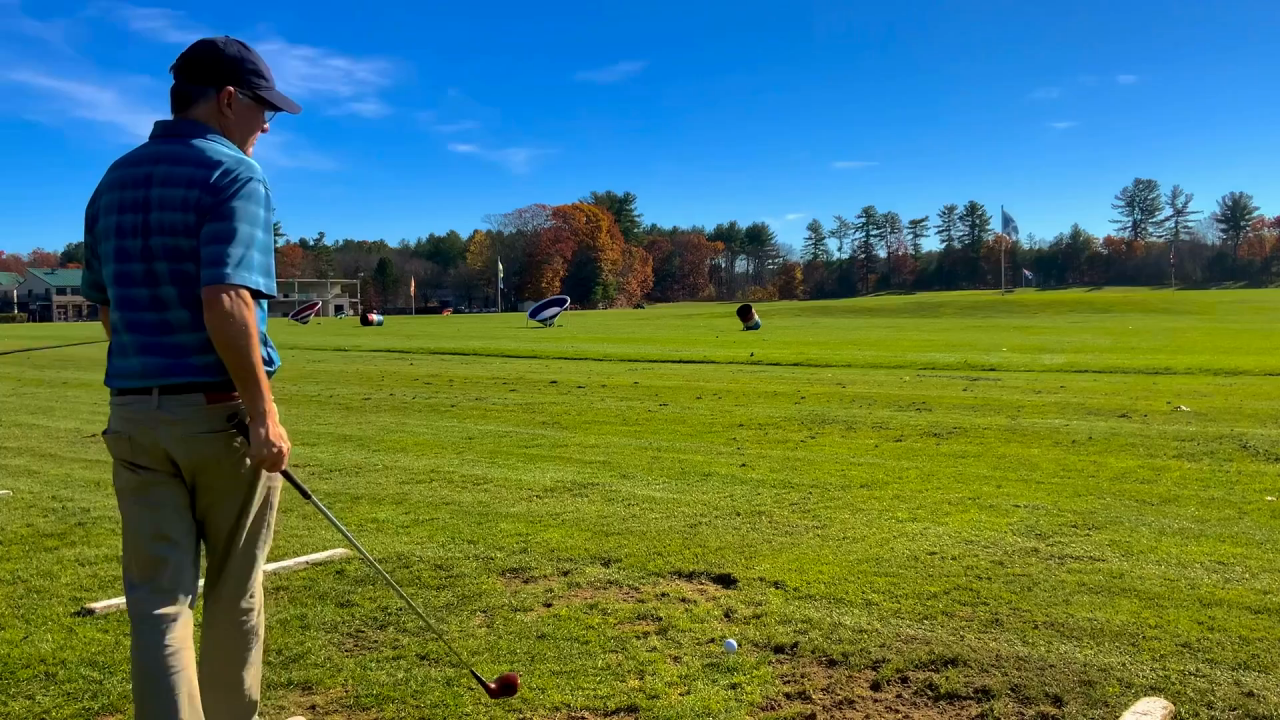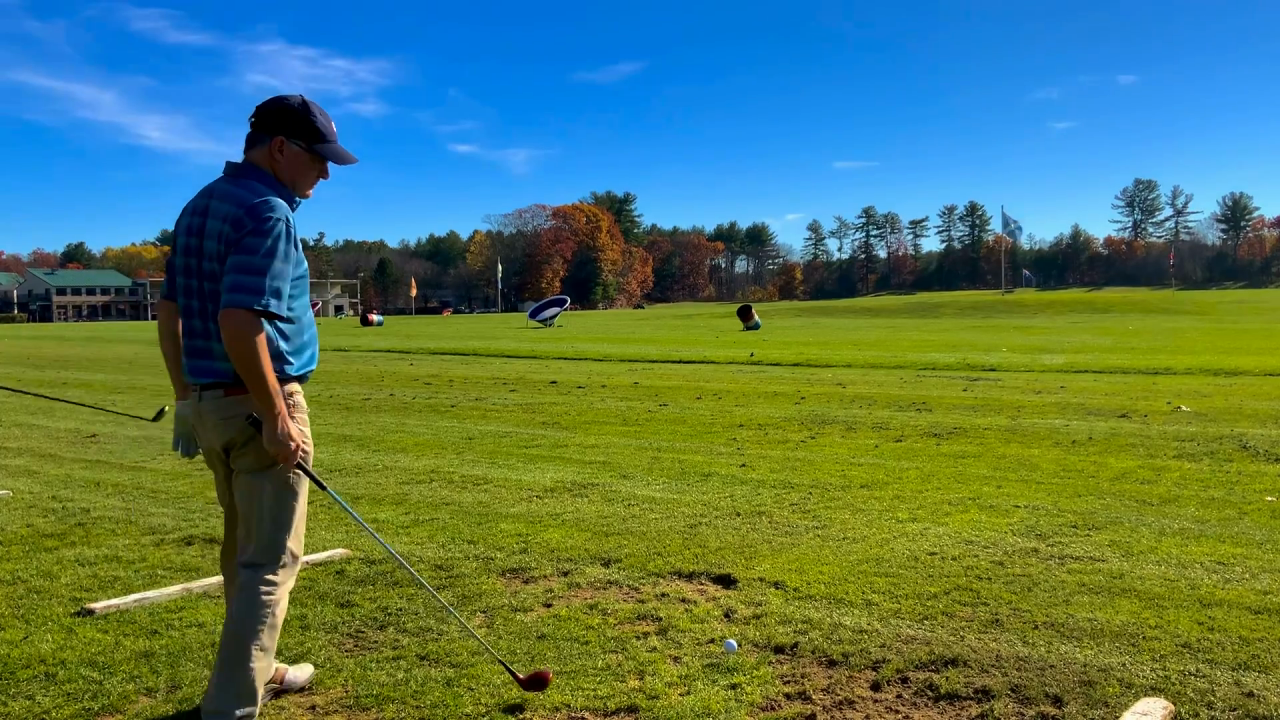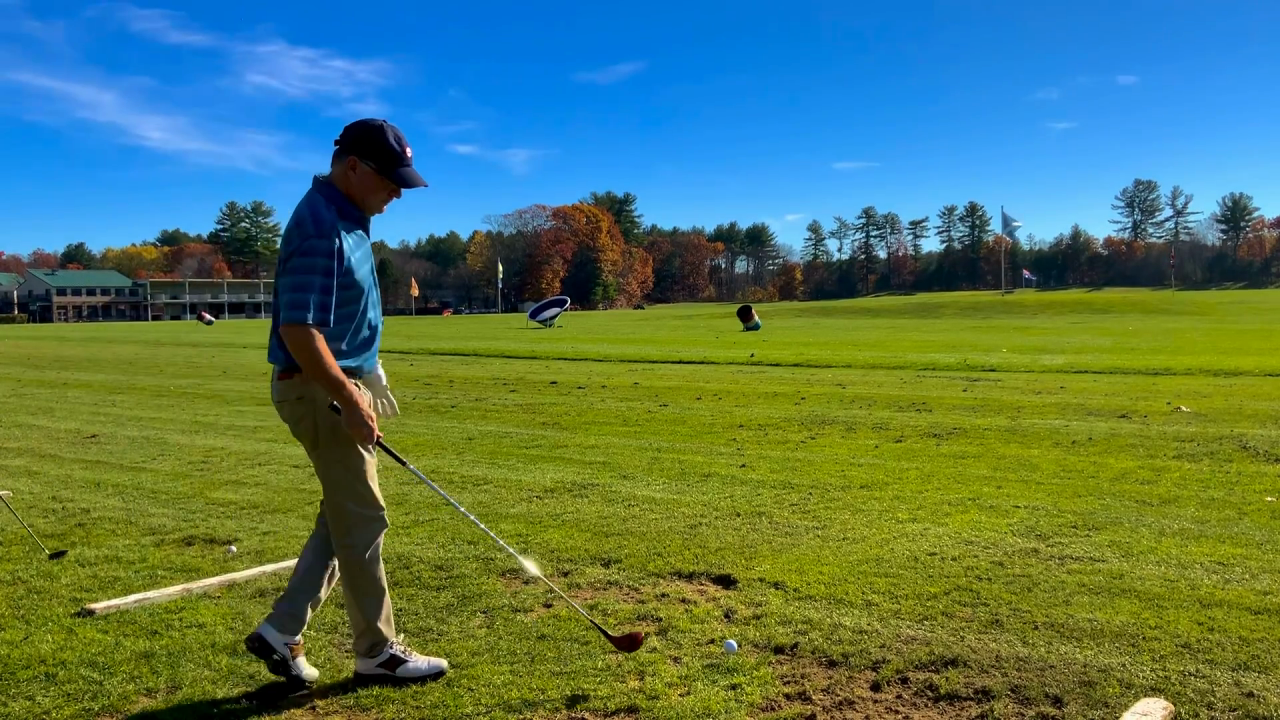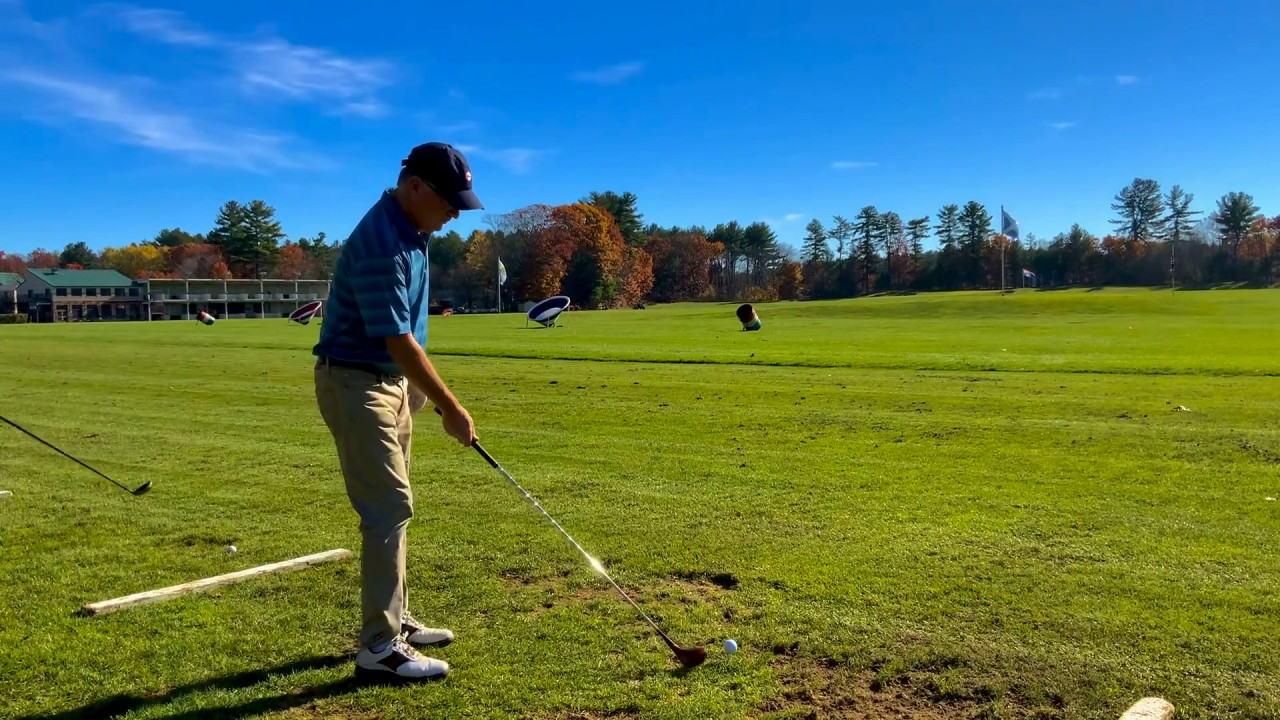
dt=0.7s
person 1, frame 1
left shoulder: (113, 182)
right shoulder: (234, 175)
left elbow: (107, 309)
right elbow: (226, 305)
right wrist: (265, 416)
left hip: (135, 417)
right hip: (224, 412)
left knee: (159, 607)
right knee: (235, 592)
person 1, frame 2
left shoulder: (201, 206)
right shoulder: (267, 213)
left elbow: (170, 310)
right elbow: (238, 323)
left wrist: (186, 401)
right wrist: (278, 418)
left hip: (209, 403)
right hip: (259, 407)
left knee: (243, 548)
right knee: (268, 562)
left ankle: (255, 670)
person 1, frame 3
left shoulder: (346, 215)
right shoulder: (320, 229)
right elbow: (299, 333)
left wrist: (368, 373)
right wrist: (352, 404)
left hip: (338, 383)
right hip: (321, 391)
left knee: (344, 515)
right knee: (361, 518)
left ankle: (281, 632)
right ankle: (376, 650)
person 1, frame 4
left shoulder: (411, 230)
right shoulder: (380, 244)
right elbow: (399, 341)
left wrist: (416, 383)
right wrist: (451, 408)
left hip: (390, 380)
right hip: (356, 383)
left knee: (395, 506)
right knee: (388, 507)
left ankle: (393, 619)
right ankle: (378, 644)
